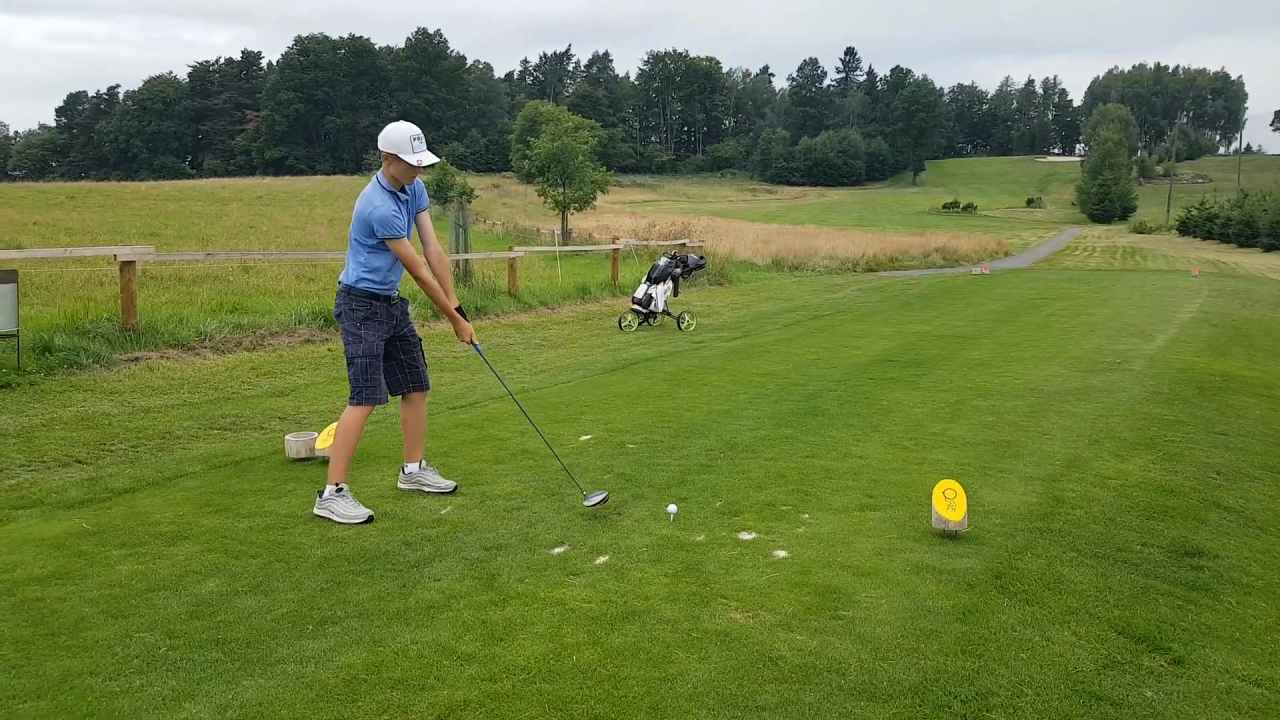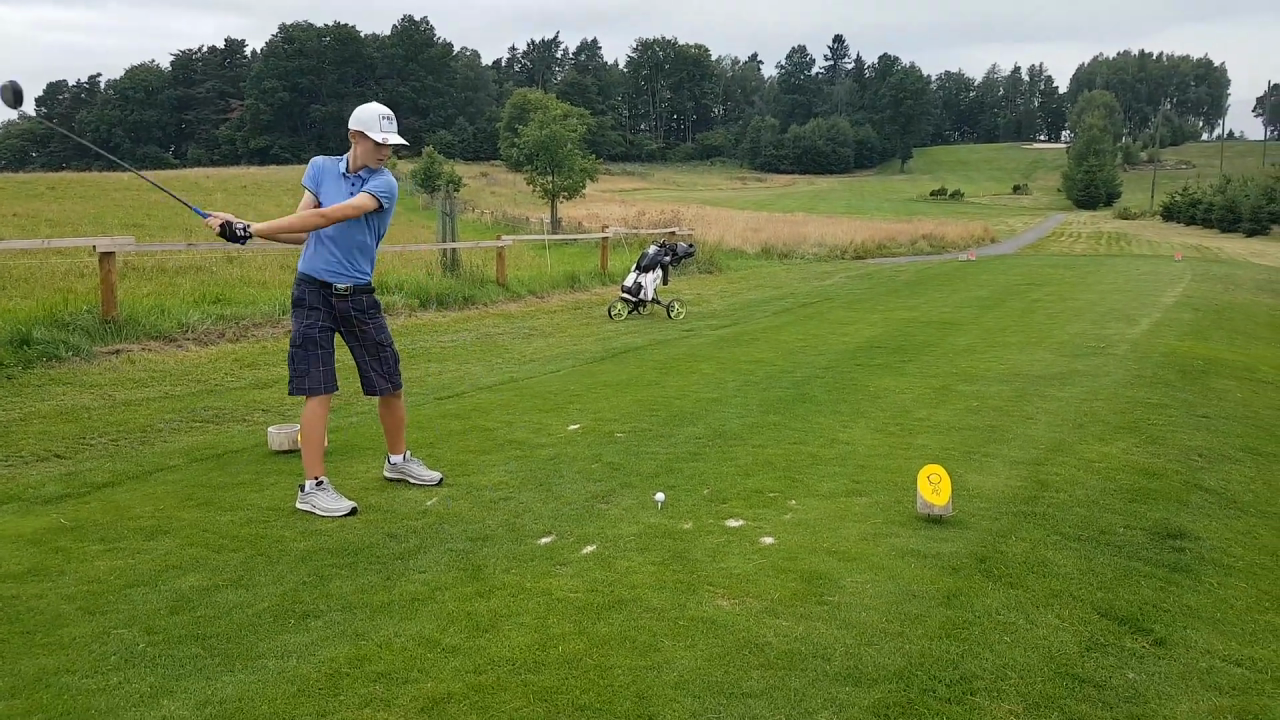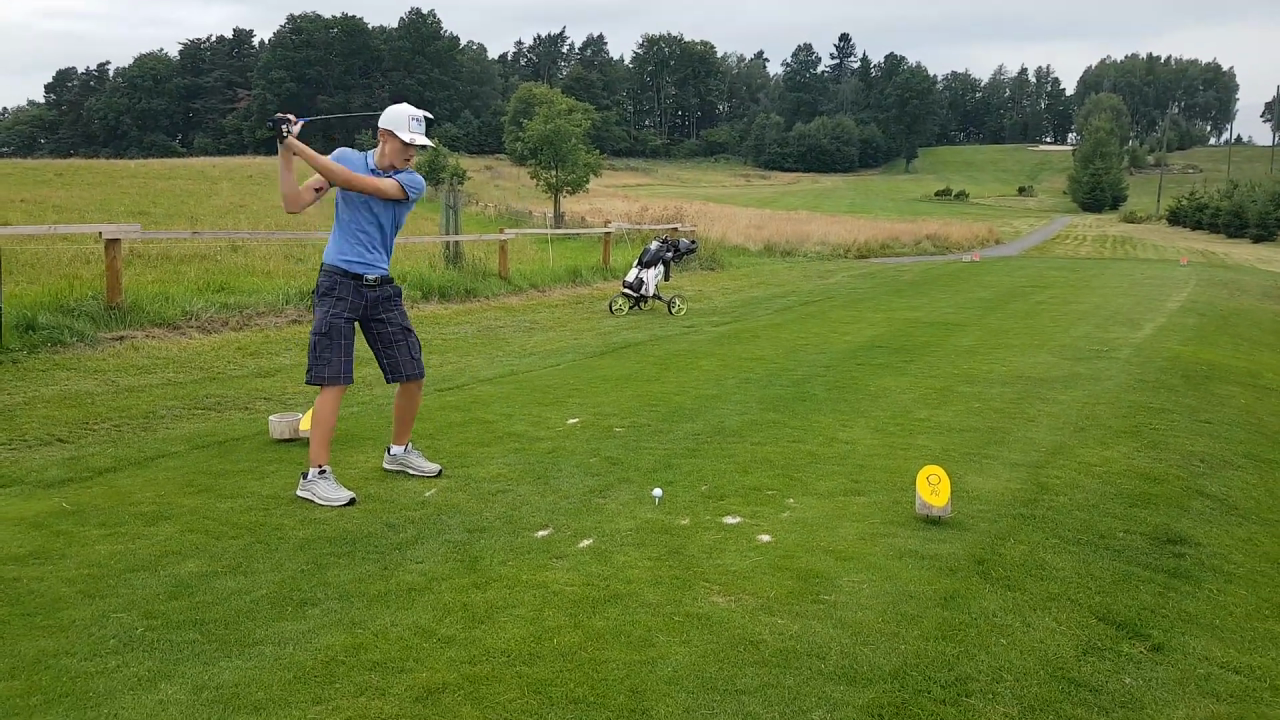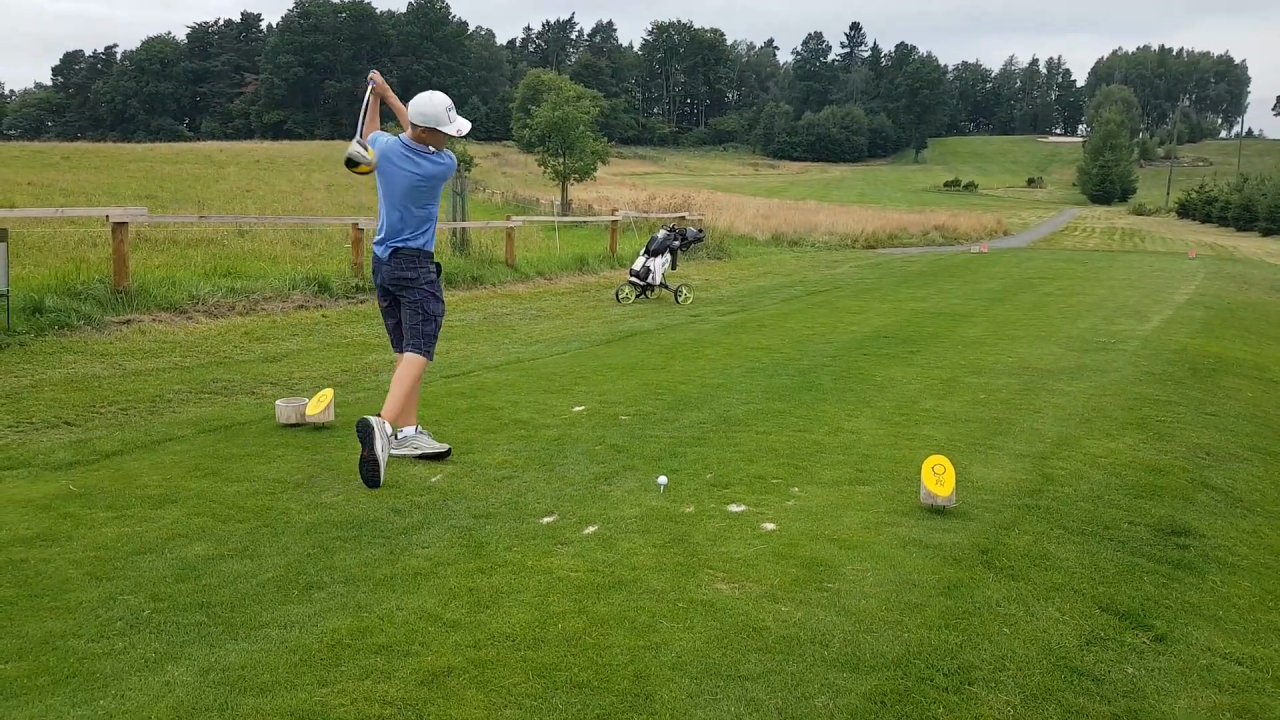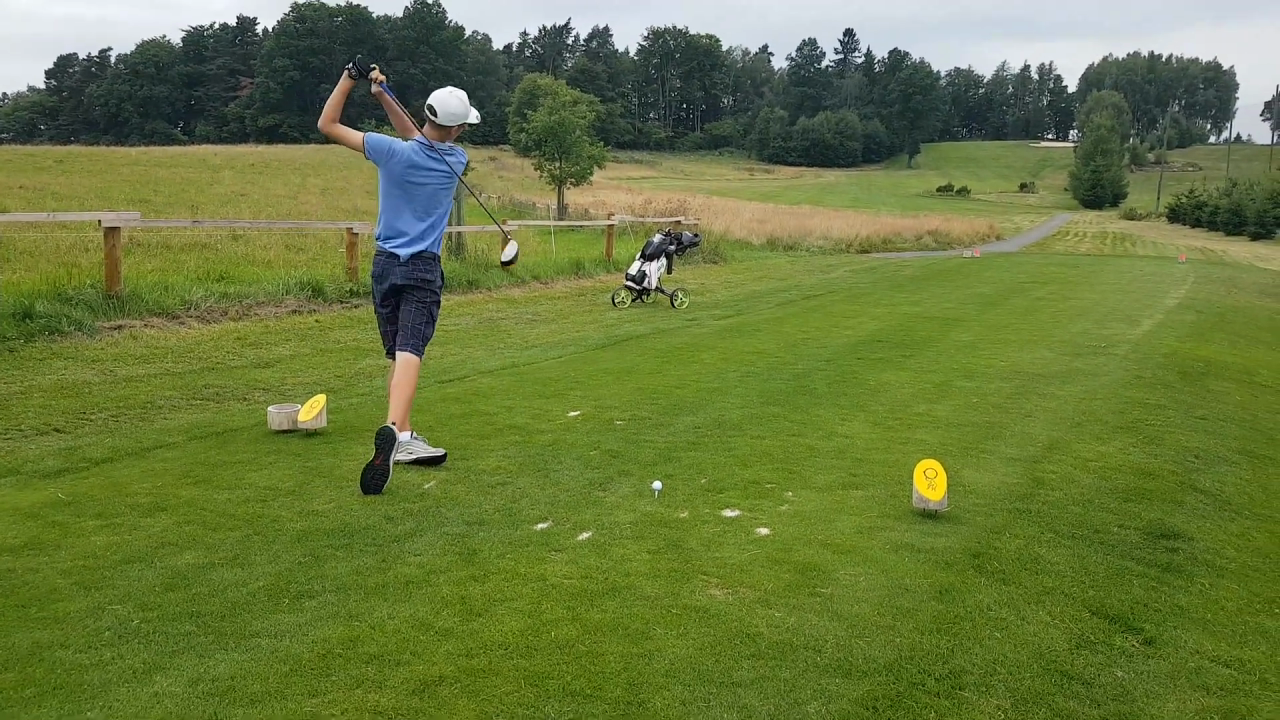
dt=0.5s
person 1, frame 1
left shoulder: (415, 190)
right shoulder: (379, 208)
left elbow: (433, 250)
right elbow: (418, 270)
left wrist: (457, 303)
right wrist: (455, 319)
left hip: (391, 303)
right hip: (361, 305)
left knee: (415, 387)
right knee: (365, 397)
left ankle: (413, 469)
right ankle: (332, 492)
person 1, frame 2
left shoulder: (385, 185)
right shoulder: (319, 168)
left elbow: (329, 217)
right elbow: (299, 230)
left wrist: (253, 229)
right wrist: (243, 227)
left hip: (358, 296)
right hip: (313, 292)
left knee: (390, 385)
right knee: (318, 391)
left ankle: (399, 460)
right ankle: (312, 486)
person 1, frame 3
left shoulder: (412, 182)
right shoulder: (347, 157)
left elbow: (353, 181)
right elbow: (293, 204)
left wrist: (298, 146)
right wrist: (285, 148)
left hip: (380, 287)
right hip: (338, 284)
left knee: (412, 375)
right knee: (333, 381)
left ankle: (399, 451)
right ankle: (315, 474)
person 1, frame 4
left shoulder: (384, 146)
right shoulder: (443, 164)
left elbow: (369, 132)
right elbow: (416, 130)
left wrist: (377, 93)
right wrist: (388, 92)
left hip: (383, 262)
right hip: (415, 267)
left knee: (409, 351)
right knee: (417, 354)
left ankle: (409, 432)
right ankle: (384, 425)
person 1, frame 5
left shoulder: (392, 152)
right shoulder: (457, 160)
left elbow: (327, 125)
left wrist: (349, 78)
right wrist: (384, 97)
left hip: (385, 264)
right hip: (424, 269)
left knee: (398, 353)
right knee: (409, 353)
left ankle: (404, 438)
right ankle: (392, 430)
